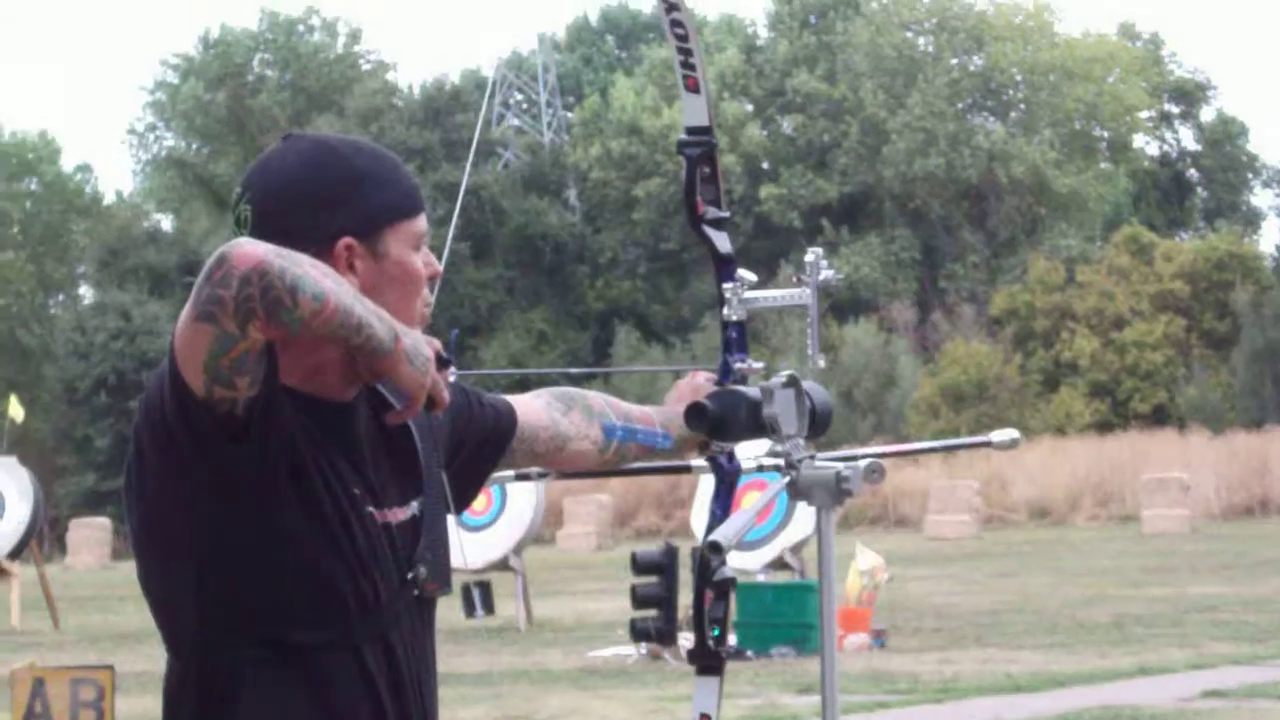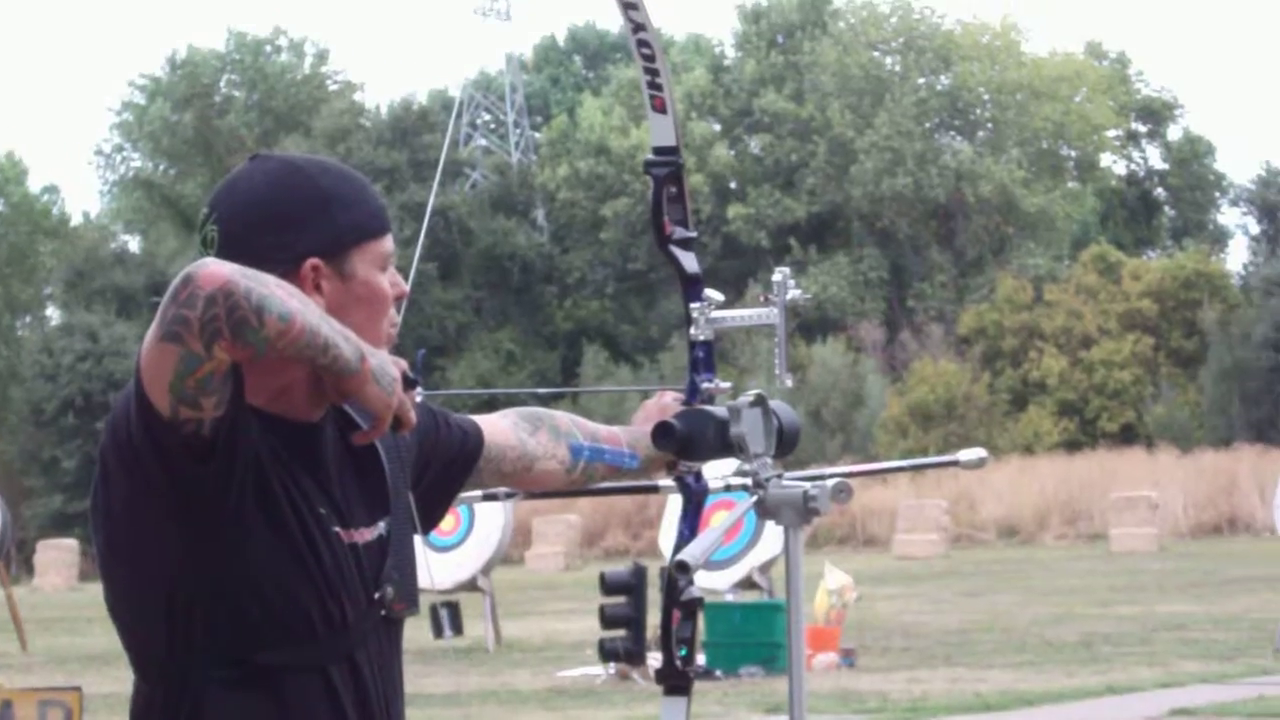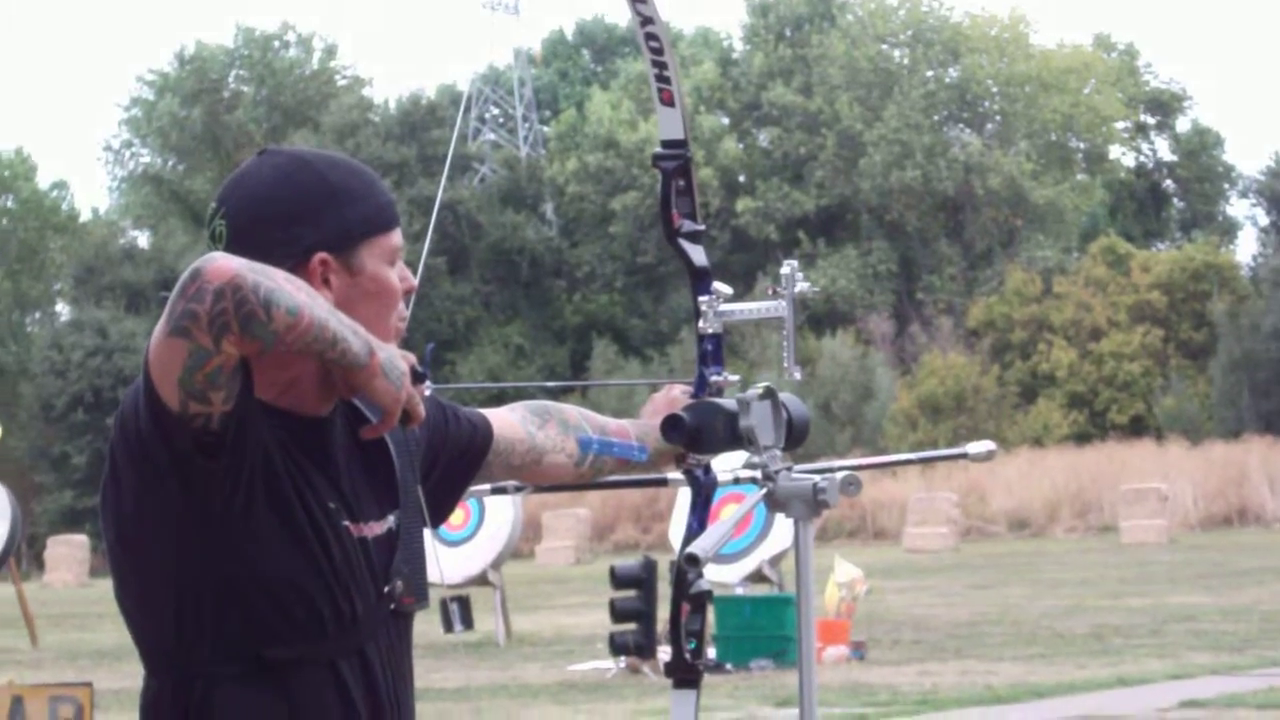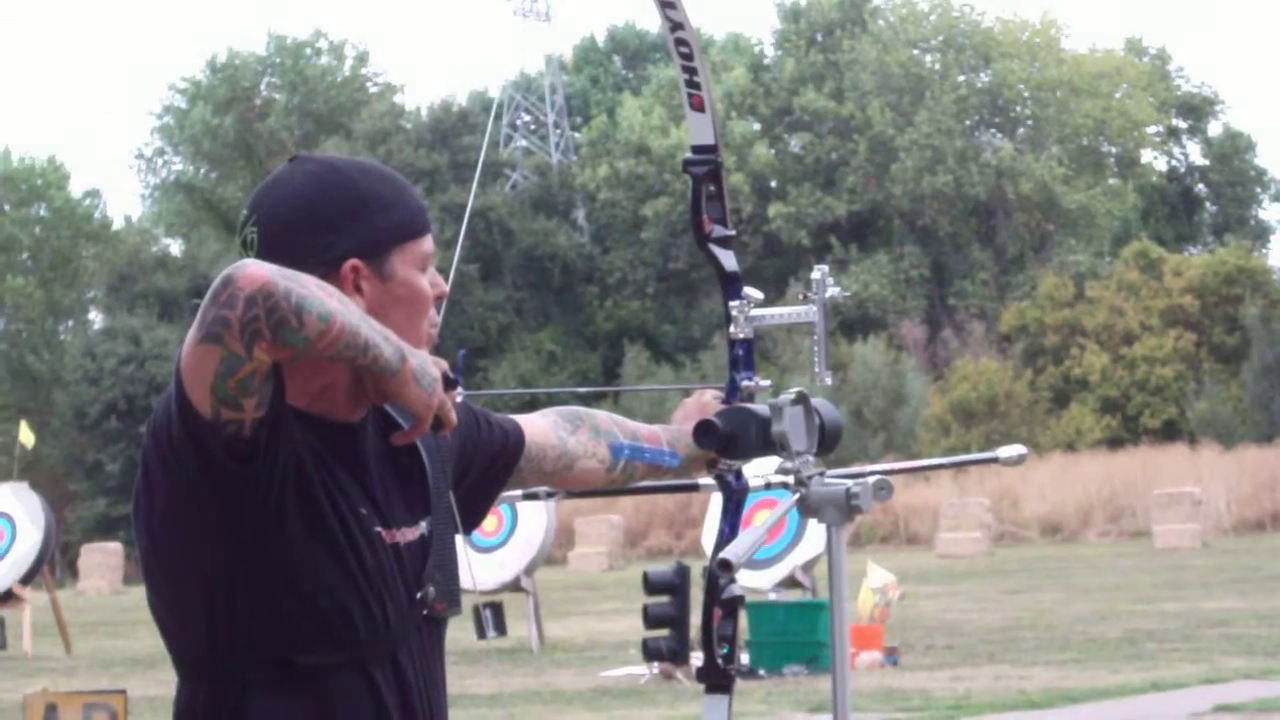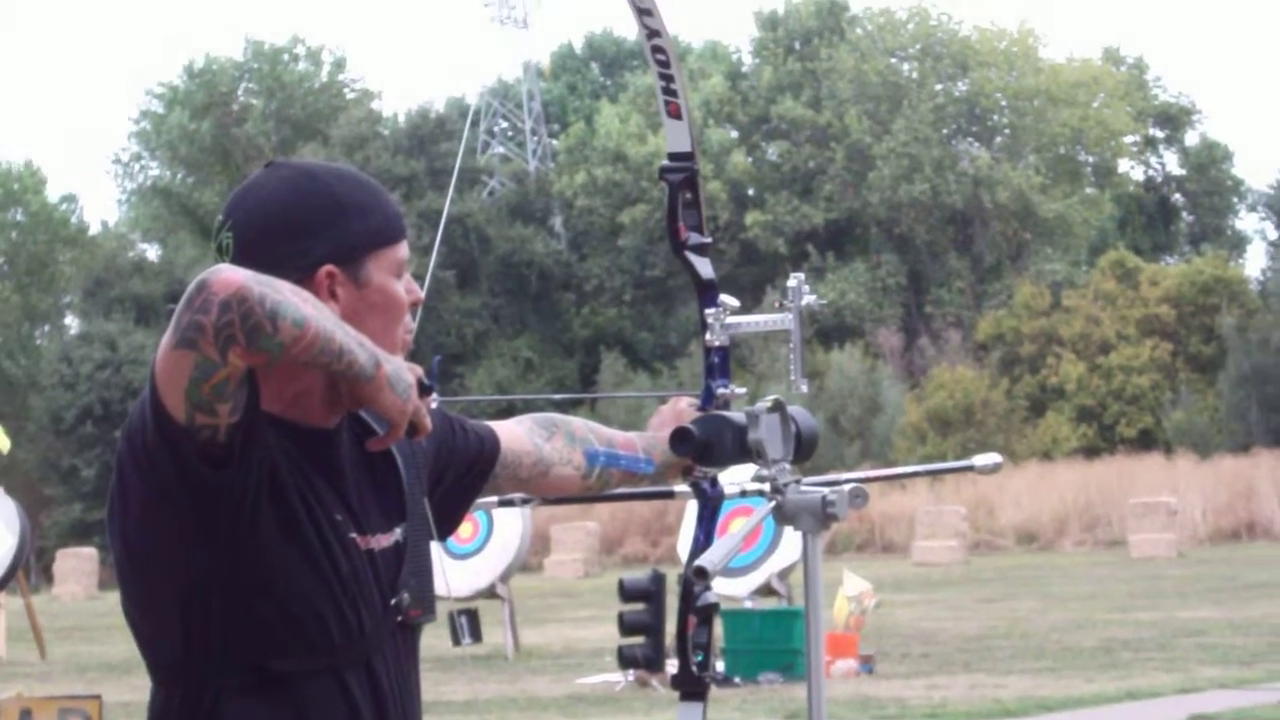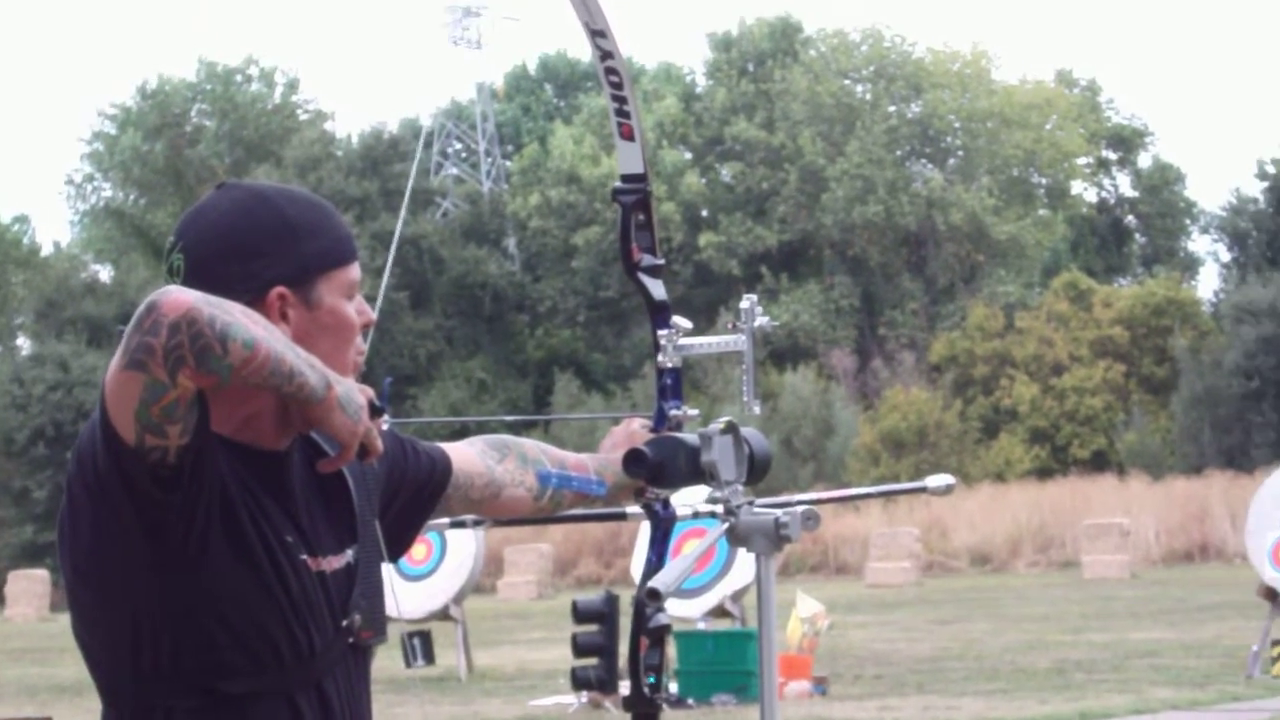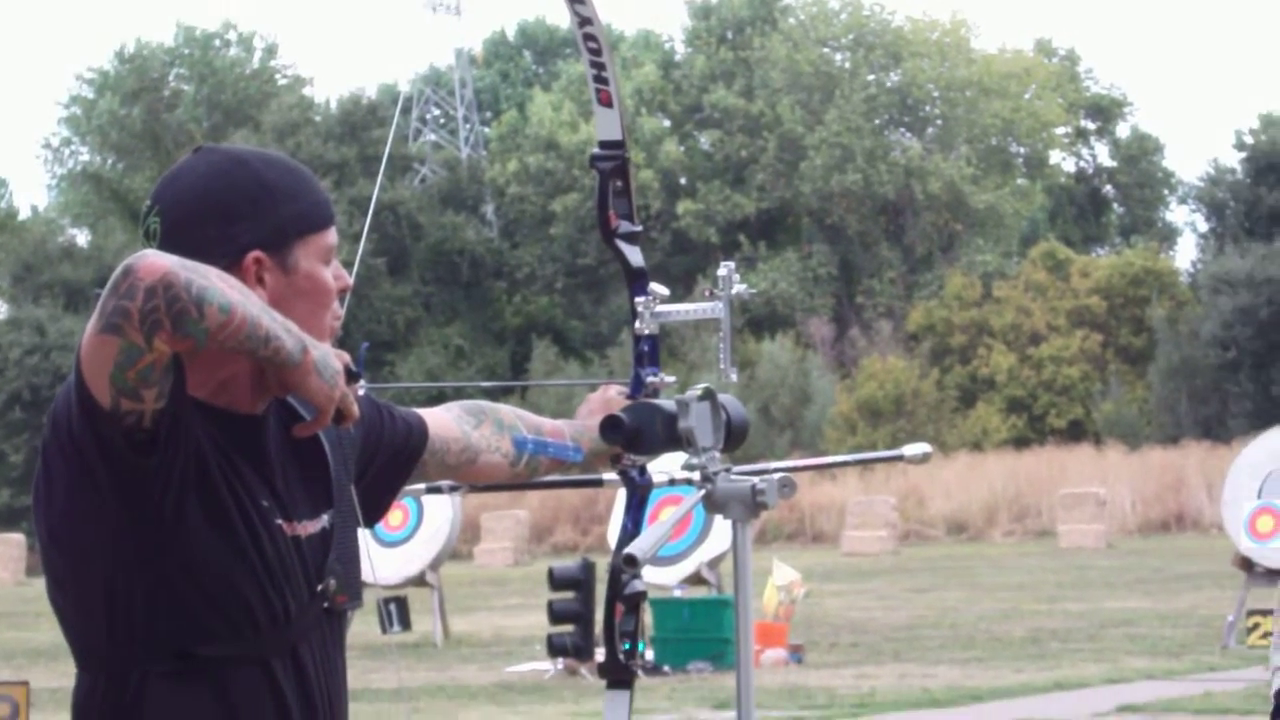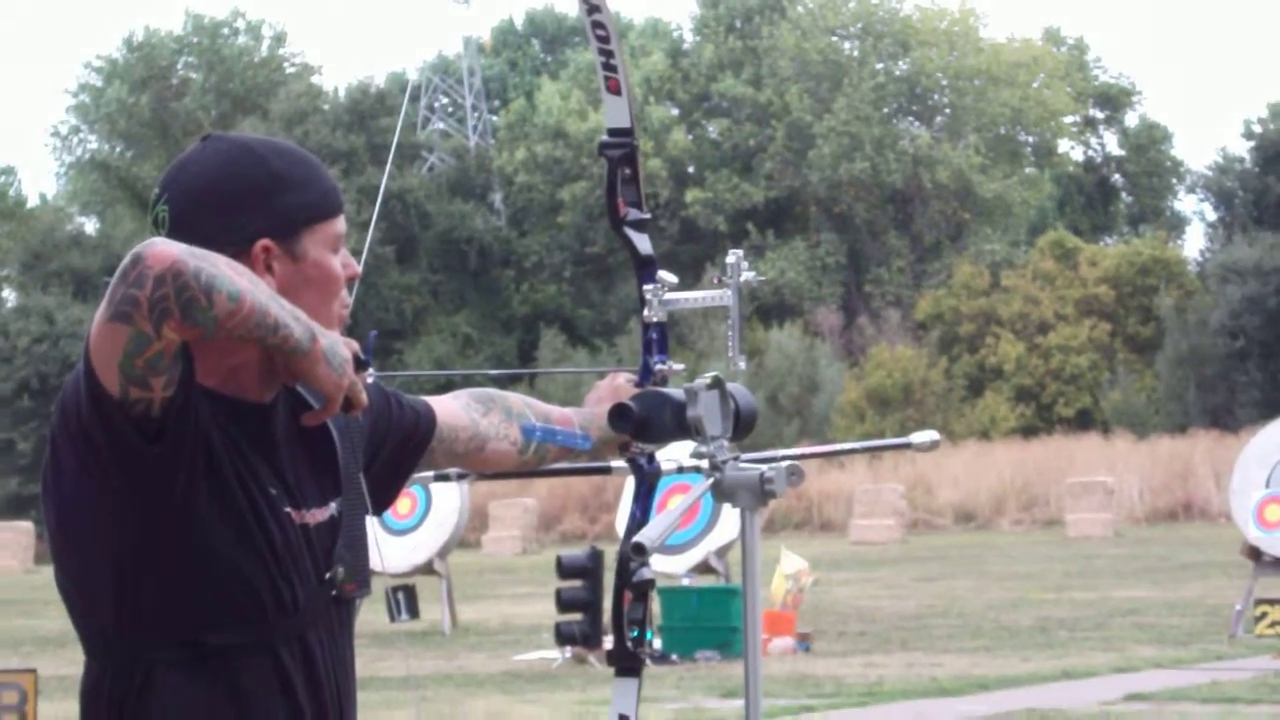
dt=0.3s
person 1, frame 1
left shoulder: (412, 413)
right shoulder: (221, 413)
left elbow: (553, 425)
right elbow: (243, 271)
left wrist: (670, 424)
right wrist: (386, 342)
person 1, frame 2
left shoulder: (376, 431)
right shoulder: (185, 437)
left elbow: (521, 443)
right elbow: (208, 292)
left wrist: (638, 443)
right wrist: (353, 362)
person 1, frame 3
left shoulder: (387, 427)
right shoulder: (192, 430)
left elbow: (530, 437)
right elbow: (218, 284)
left wrist: (647, 434)
right wrist: (361, 354)
person 1, frame 4
left shoulder: (416, 431)
right shoulder: (228, 437)
left elbow: (562, 441)
right elbow: (249, 291)
left wrist: (679, 440)
right wrist: (394, 362)
person 1, frame 5
left shoulder: (391, 441)
right shoulder: (199, 442)
left elbow: (536, 449)
right elbow: (223, 297)
left wrist: (652, 449)
right wrist: (368, 371)
person 1, frame 6
left shoulder: (345, 461)
right shoulder: (152, 460)
left elbow: (490, 469)
right elbow: (173, 317)
left wrist: (607, 470)
right wrist: (318, 387)
person 1, frame 7
left shoulder: (322, 426)
right shoulder: (121, 427)
left elbow: (467, 438)
right elbow: (149, 280)
left wrist: (582, 437)
right wrist: (294, 352)
person 1, frame 8
left shoulder: (328, 410)
right shoulder: (124, 415)
left elbow: (476, 424)
right elbow: (158, 269)
left wrist: (590, 424)
right wrist: (302, 340)
